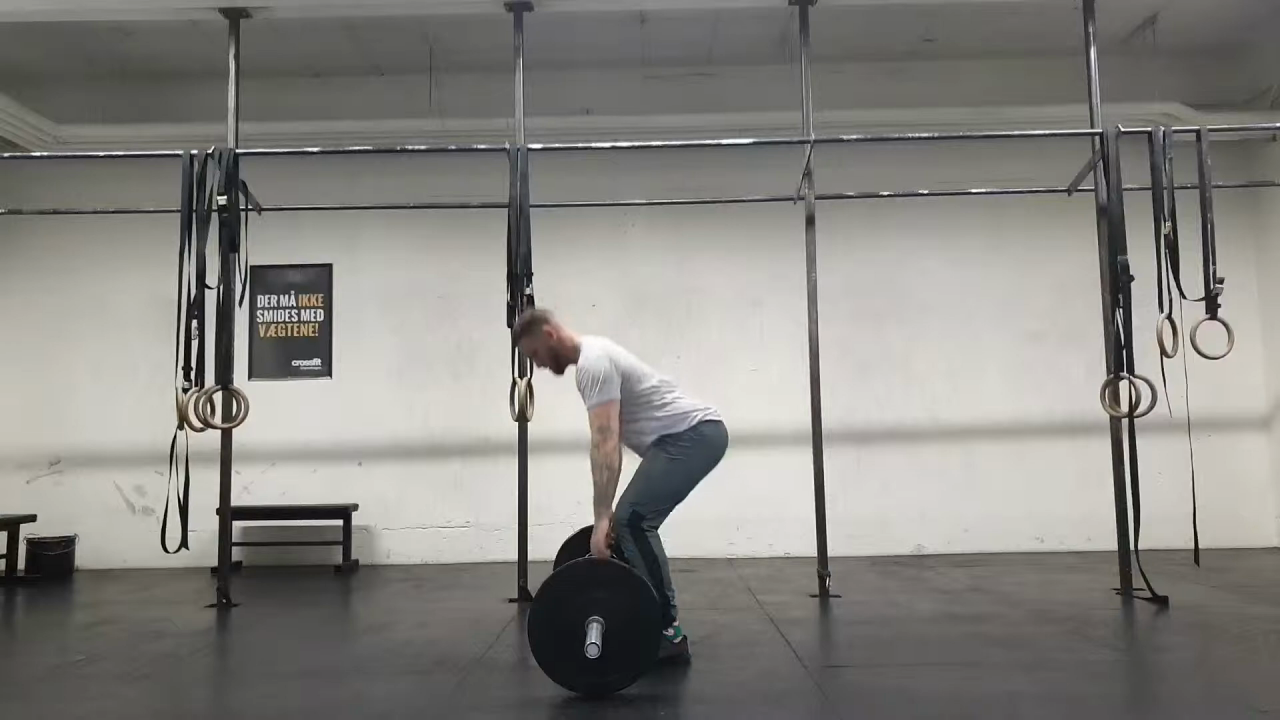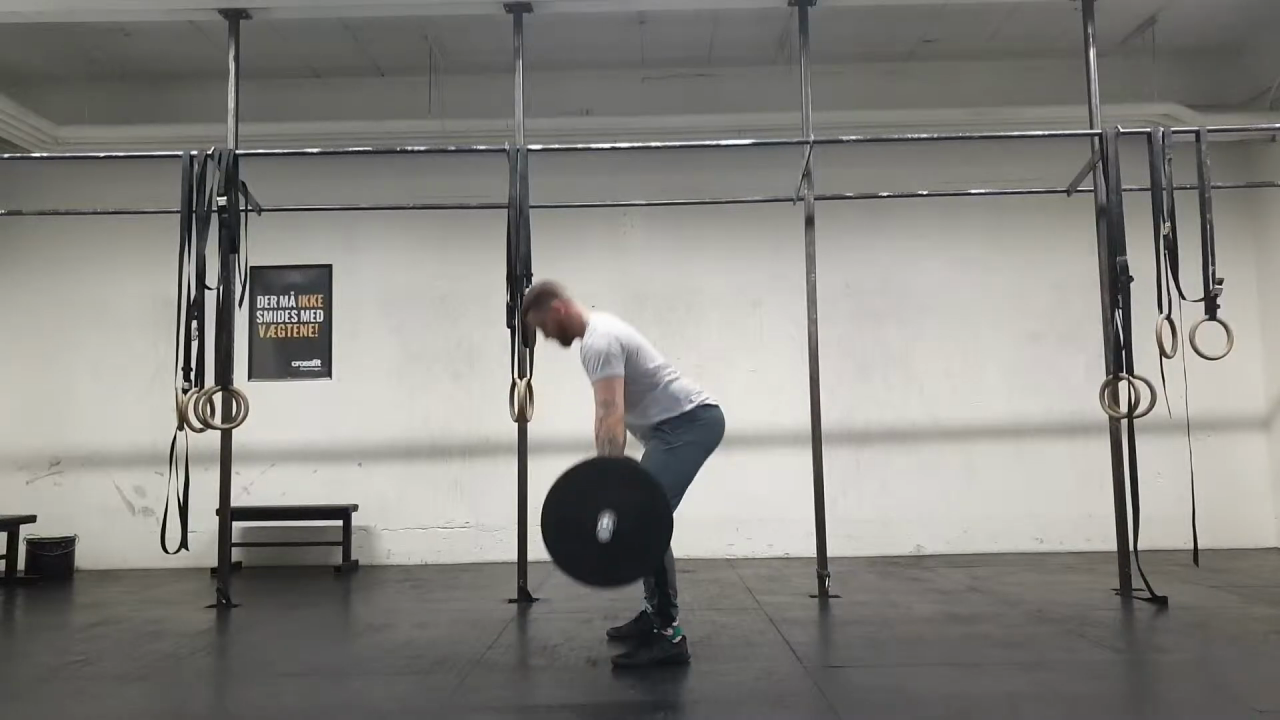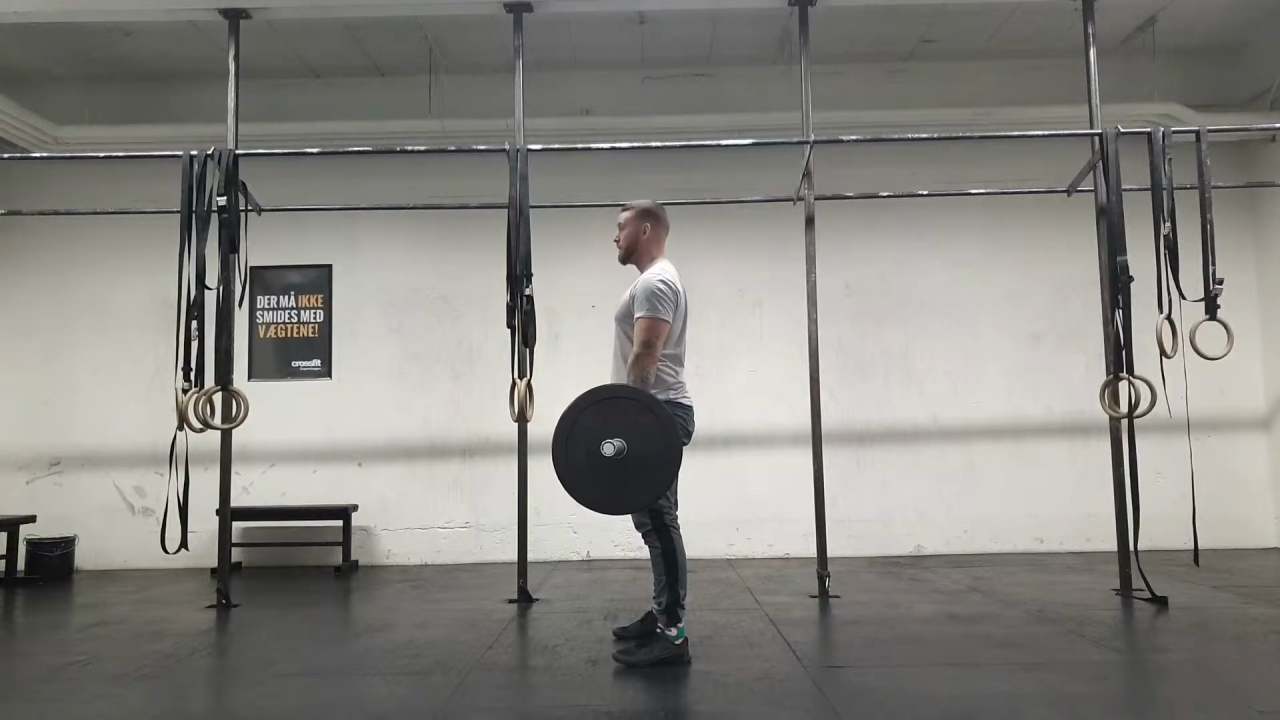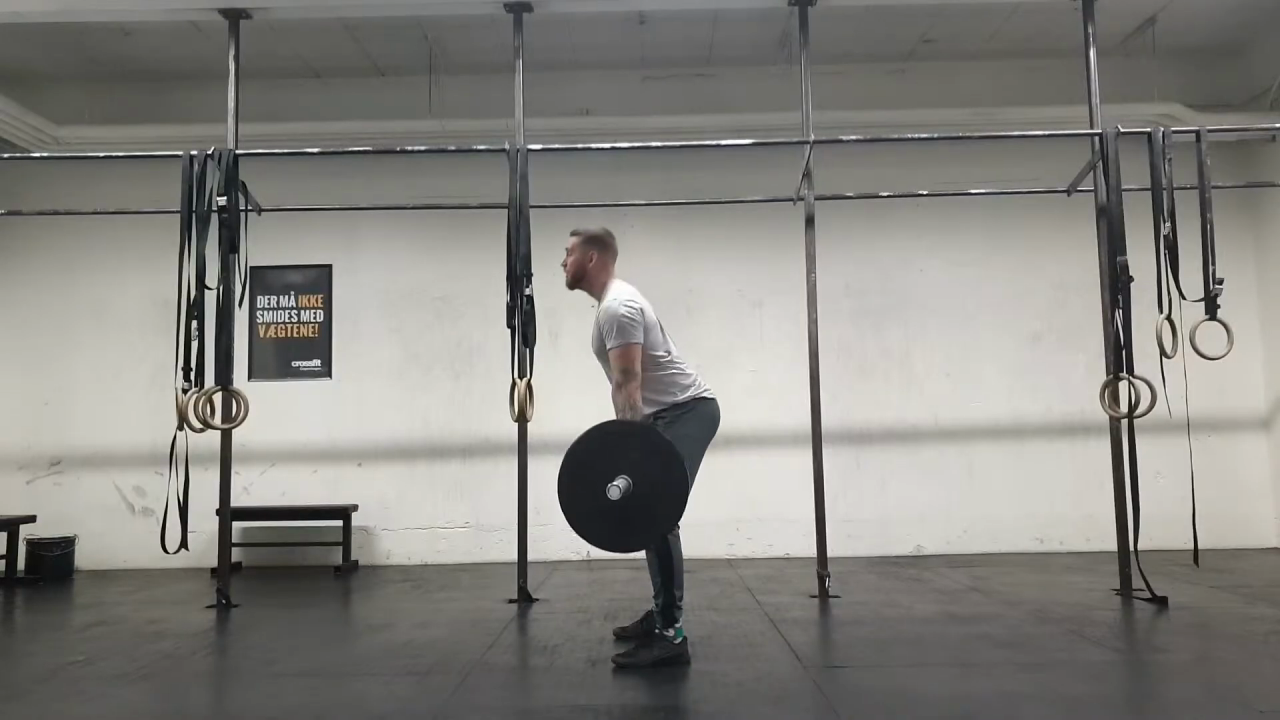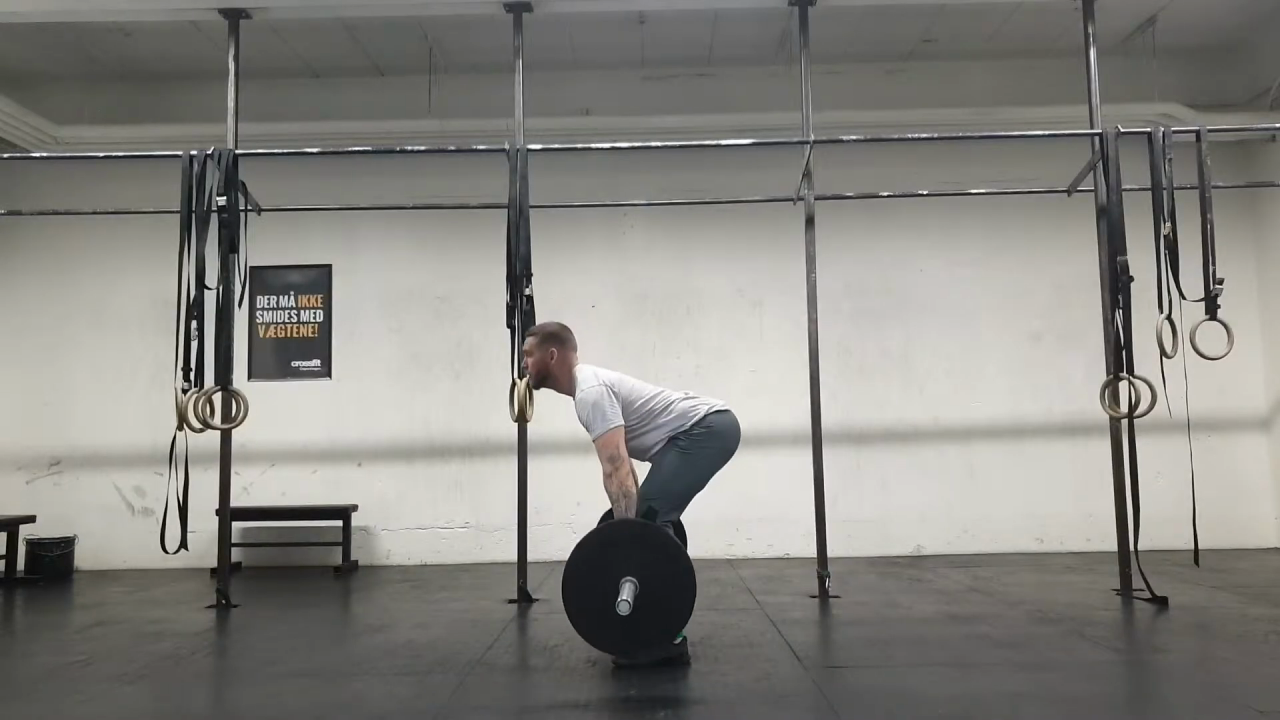
dt=1s
person 1, frame 1
left shoulder: (593, 362)
right shoulder: (594, 356)
left elbow: (606, 445)
right elbow: (609, 441)
left wrist: (602, 519)
right wrist: (607, 511)
left hip: (692, 434)
right hip: (691, 434)
left knee: (633, 521)
right knee: (631, 520)
left ankle: (667, 632)
person 1, frame 2
left shoulder: (598, 340)
right shoulder: (599, 332)
left elbow: (610, 417)
right elbow: (614, 414)
left hip: (689, 421)
right hip: (686, 421)
left ankle: (668, 634)
right ankle: (656, 614)
person 1, frame 3
left shoulder: (654, 282)
right shoulder: (653, 281)
left elbow: (645, 357)
left knee: (657, 521)
right knee: (653, 520)
left ankle: (671, 634)
right ankle: (663, 614)
person 1, frame 4
left shoulder: (616, 307)
right shoulder: (618, 301)
left elbow: (628, 385)
right elbow: (629, 382)
left hip: (684, 412)
right hip: (678, 412)
left ankle: (670, 635)
right ankle: (662, 614)
person 1, frame 5
left shoulder: (590, 392)
right shoulder: (590, 383)
left elbow: (616, 470)
right elbow: (622, 466)
right wrist: (631, 522)
left hip: (705, 429)
right hip: (710, 427)
left knee: (649, 520)
right knee: (650, 518)
